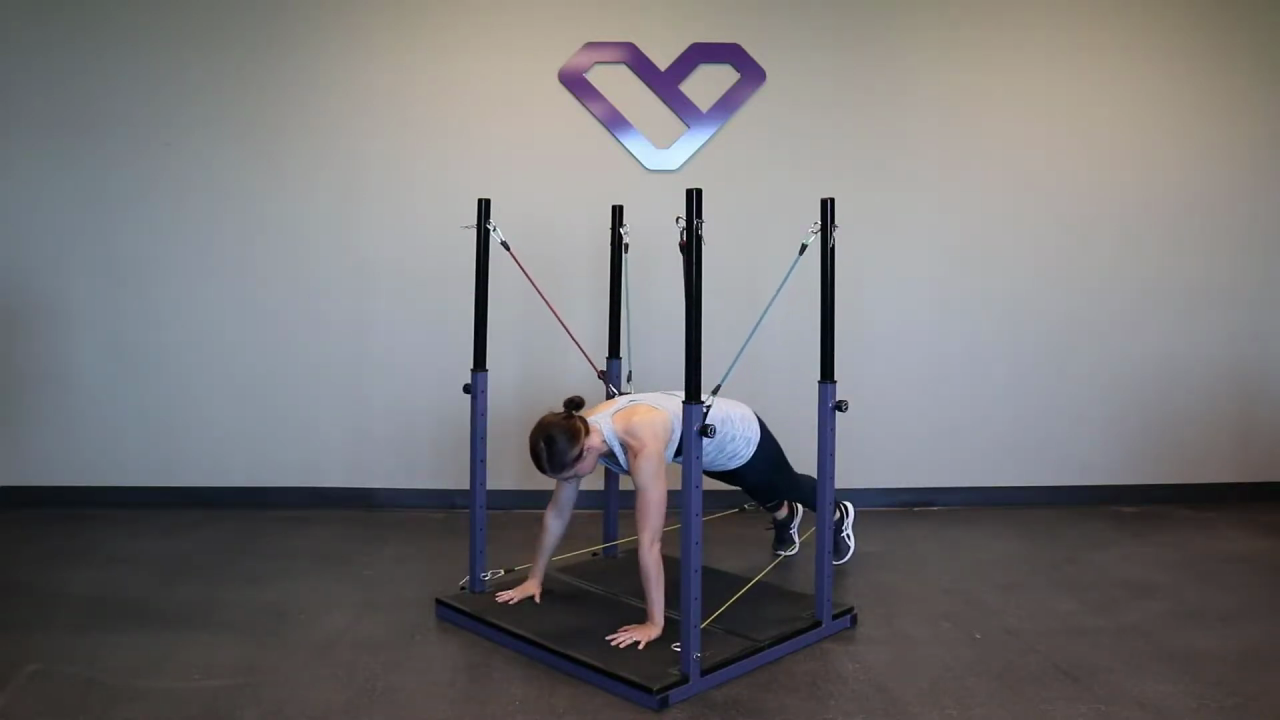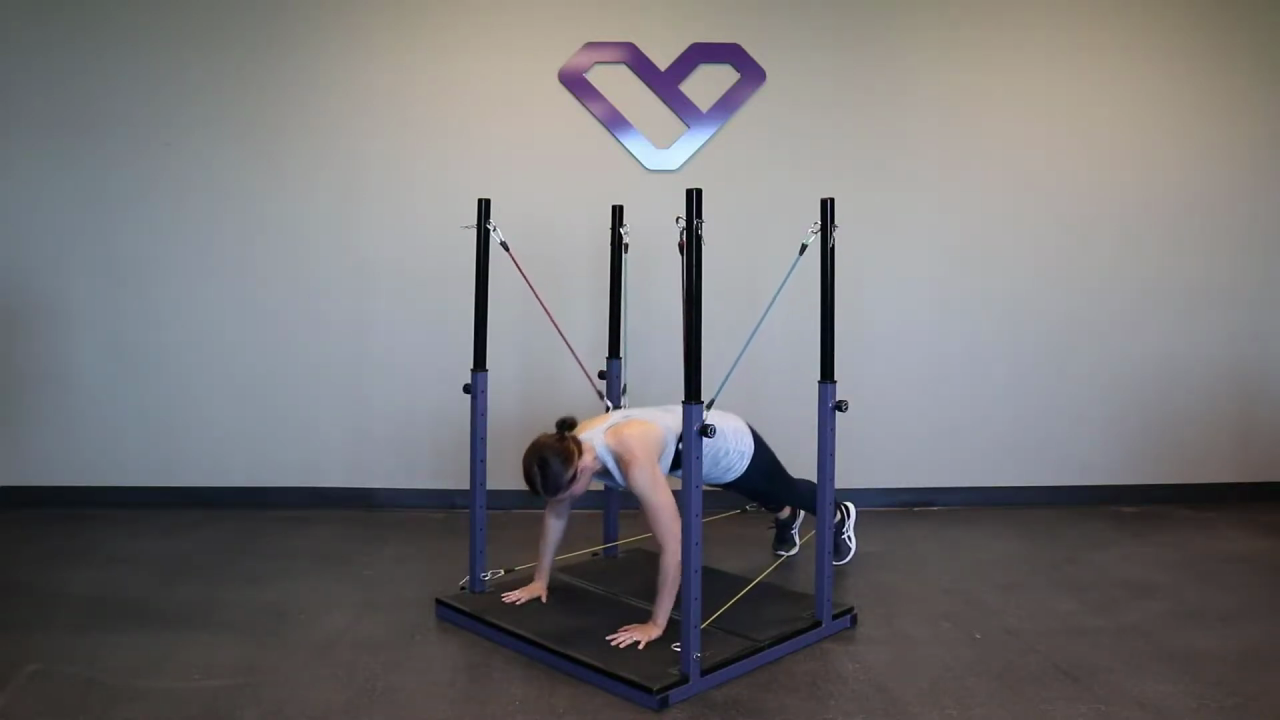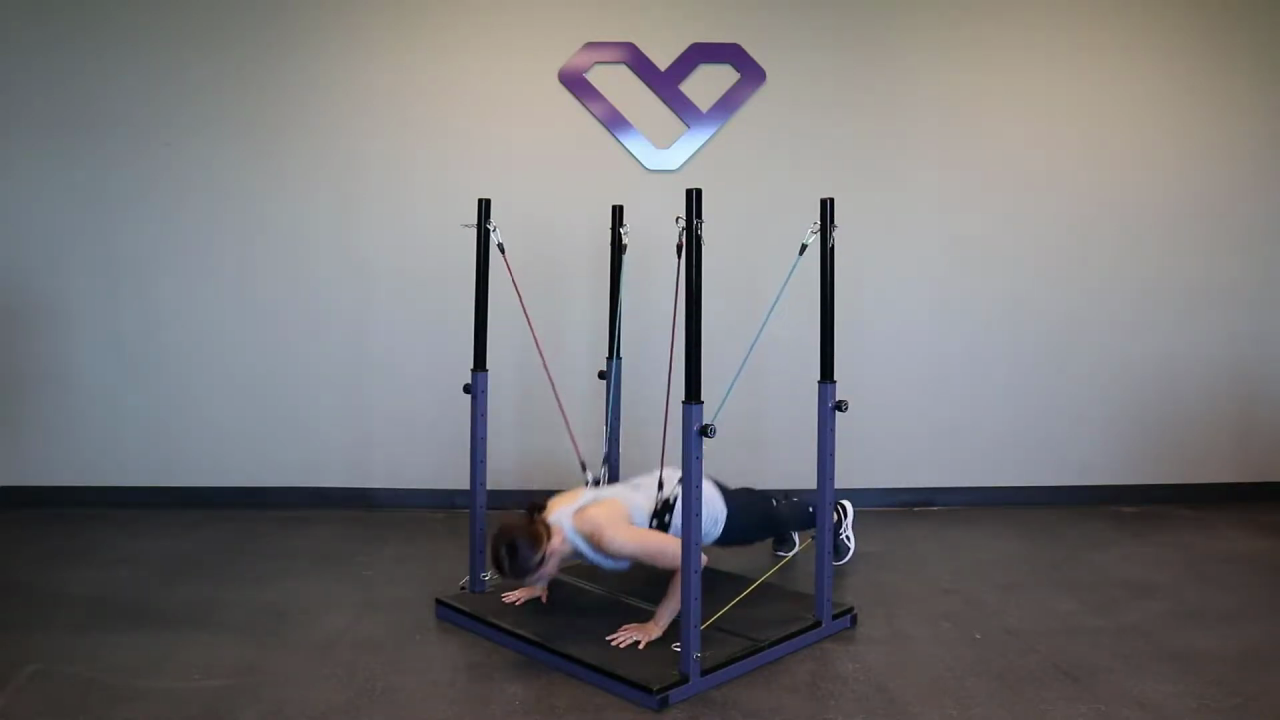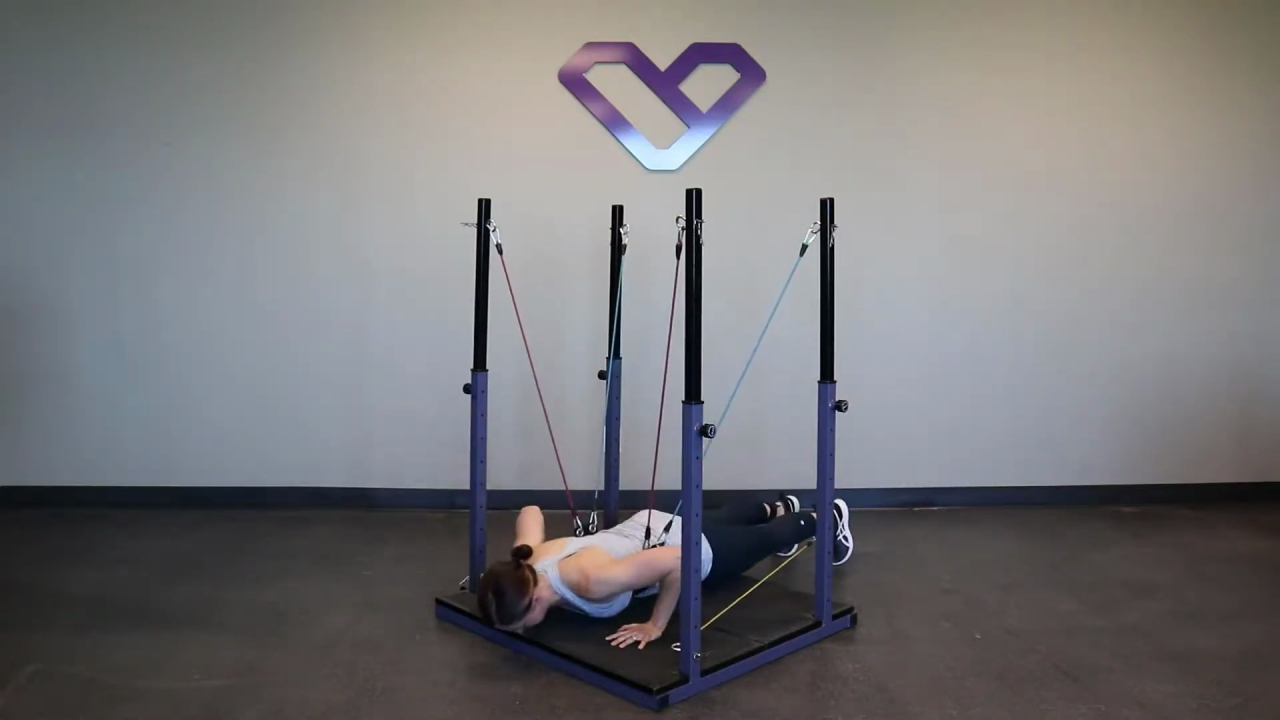
dt=0.3s
person 1, frame 1
left shoulder: (640, 443)
right shoulder: (576, 434)
left elbow: (649, 541)
right elbow: (557, 511)
left wrist: (654, 623)
right wrist: (535, 578)
left hip: (736, 435)
left knee: (787, 484)
right knee: (758, 488)
left ankle: (838, 516)
right ankle: (786, 516)
person 1, frame 2
left shoulder: (634, 458)
right shoulder: (570, 450)
left elbow: (674, 545)
right elbow: (555, 515)
left wrist: (656, 624)
right wrist: (540, 580)
left hip: (729, 447)
left knee: (785, 490)
right knee: (763, 495)
left ankle: (839, 517)
right ankle: (787, 517)
person 1, frame 3
left shoulder: (603, 535)
right shoulder: (547, 519)
left wrist: (657, 625)
right wrist: (537, 586)
left hip: (702, 509)
right hip: (657, 491)
left knee: (773, 519)
right knee: (747, 504)
left ankle: (835, 517)
right ankle: (781, 500)
person 1, frame 4
left shoulder: (590, 580)
right shoulder: (529, 568)
left elbow: (678, 561)
right elbow: (530, 509)
left wrist: (655, 626)
right hip: (642, 530)
left knee: (765, 540)
right knee: (723, 520)
left ankle: (830, 518)
right ankle: (779, 508)
